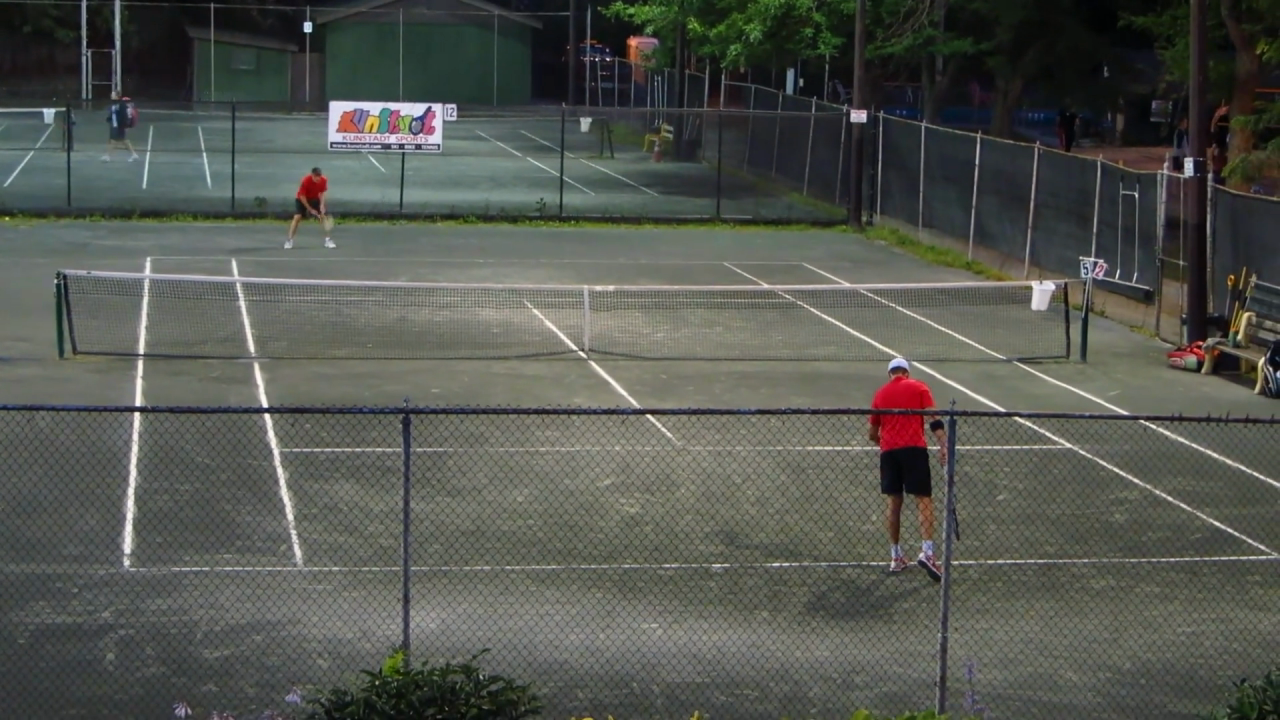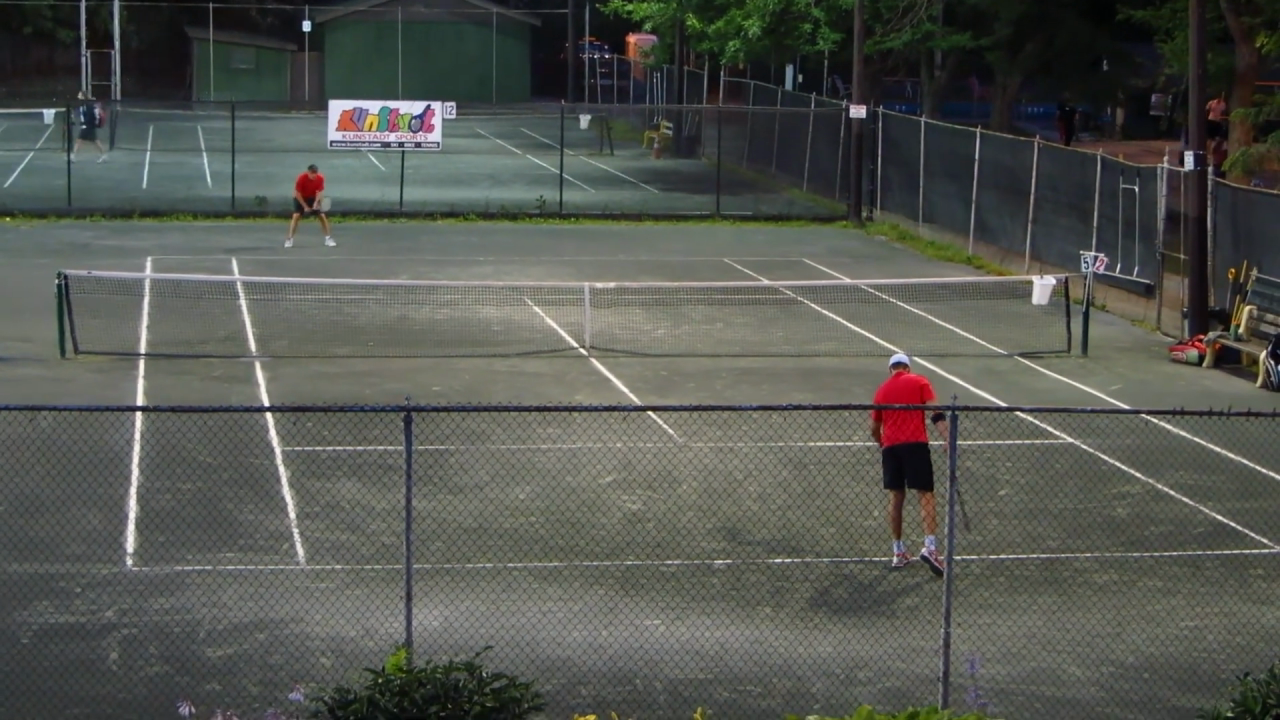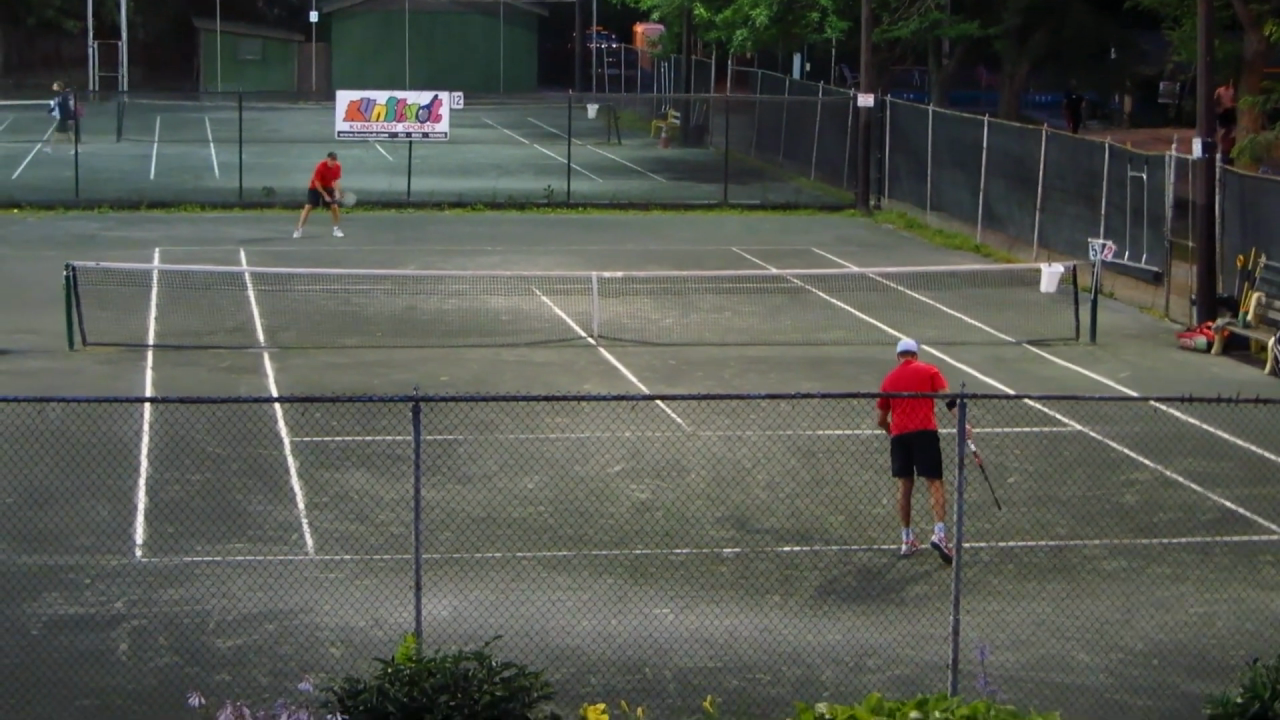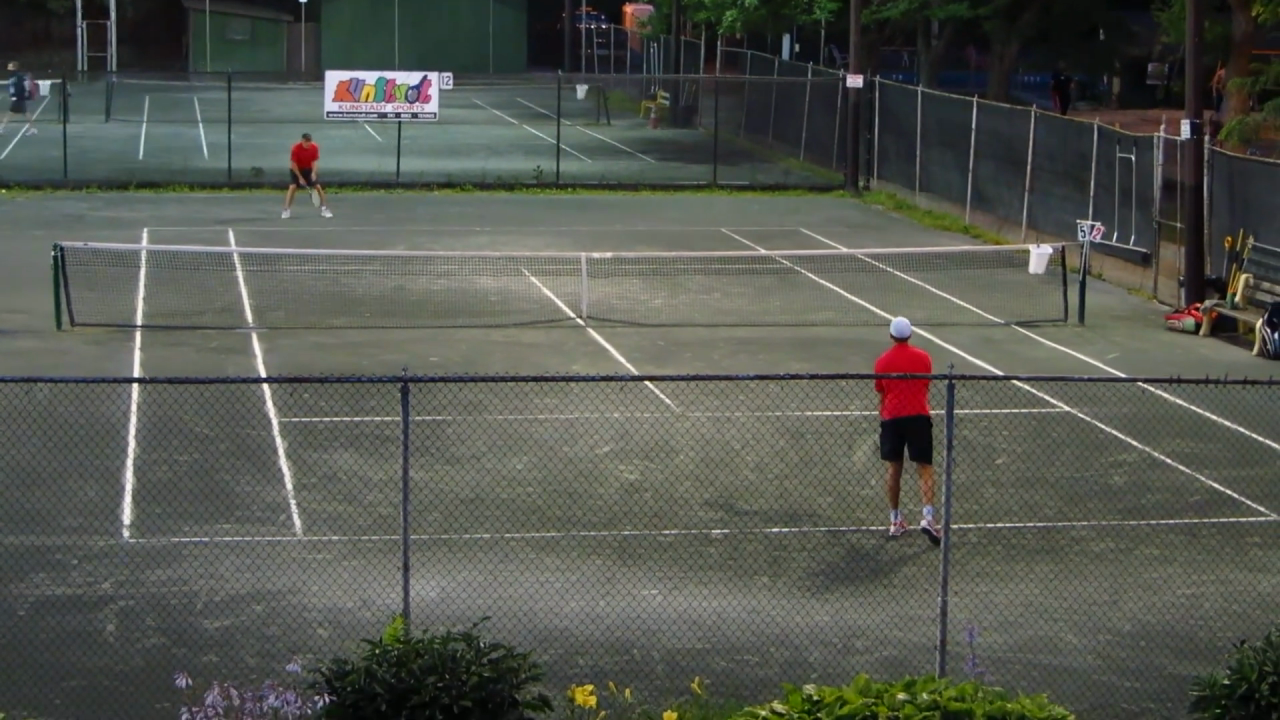
dt=0.5s
person 1, frame 1
left shoulder: (880, 394)
right shoulder: (919, 387)
left elbow: (872, 433)
right elbow: (934, 420)
right wrist: (943, 446)
left hip: (888, 452)
right hip: (913, 449)
left knee: (894, 503)
right knee: (923, 500)
left ankle: (896, 557)
right ankle: (927, 552)
person 1, frame 2
left shoulder: (882, 390)
right shoulder: (919, 381)
left elbow: (875, 430)
right elbow: (936, 412)
right wrist: (947, 438)
left hip: (890, 447)
right hip: (915, 444)
left knee: (896, 499)
right knee: (926, 495)
left ankle: (899, 552)
right ankle: (930, 546)
person 1, frame 3
left shoulder: (889, 379)
right shoulder: (929, 370)
left elbow: (881, 420)
right elbow: (947, 397)
left hip: (899, 435)
right hip: (924, 432)
left knee: (905, 487)
right knee: (935, 483)
left ankle: (907, 540)
right ankle: (939, 533)
person 1, frame 4
left shoulder: (882, 361)
right shoulder: (924, 358)
left wrist: (884, 419)
left hip: (891, 419)
right hip: (918, 417)
left knee: (894, 470)
right knee: (925, 469)
left ankle: (895, 521)
right ankle: (927, 517)
